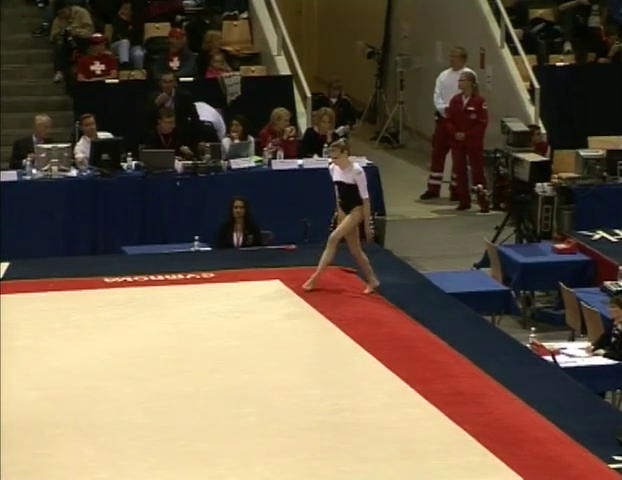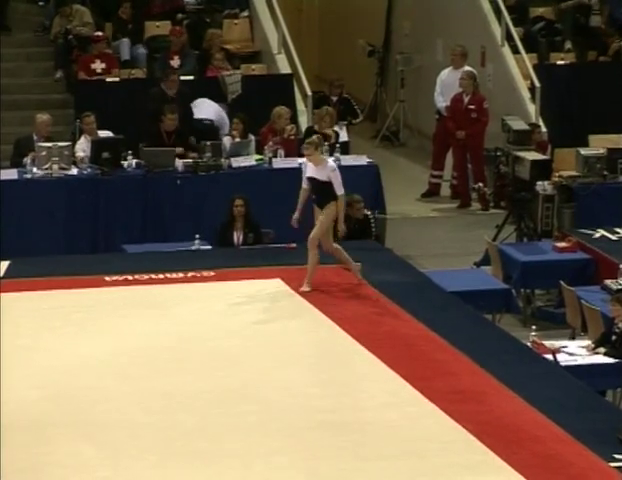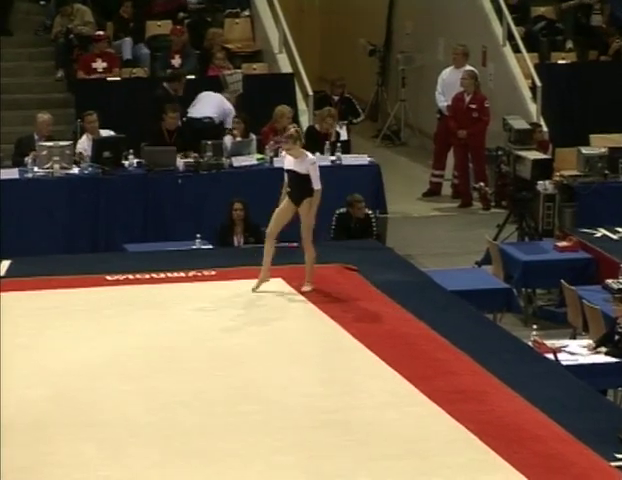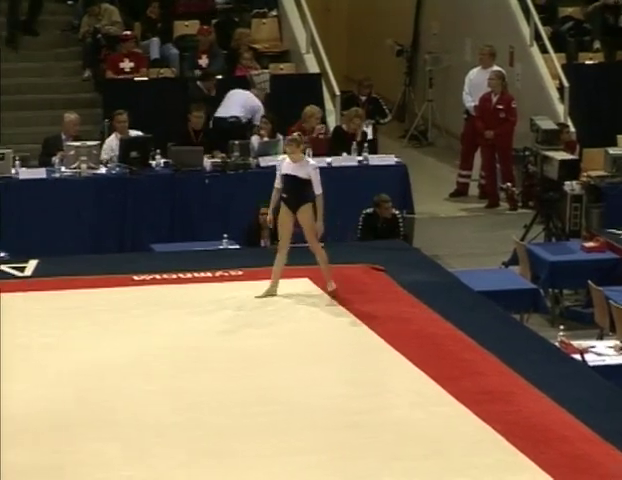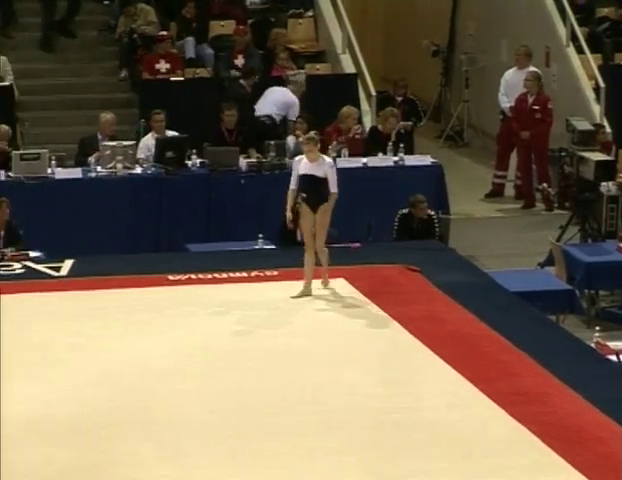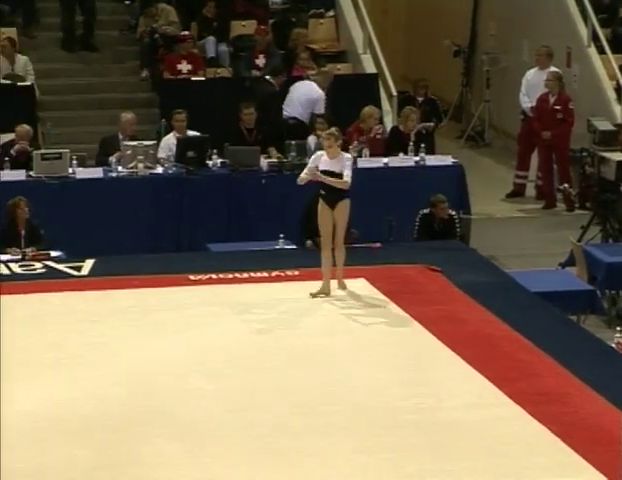
dt=0.3s
person 1, frame 1
left shoulder: (357, 170)
right shoulder: (333, 169)
left elbow: (365, 198)
left wrist: (367, 225)
right wrist: (338, 216)
left hip: (356, 210)
right hip: (343, 210)
left knee: (333, 238)
right knee: (355, 250)
left ankle: (315, 278)
right ankle: (372, 280)
person 1, frame 2
left shoulder: (330, 167)
right shoulder: (305, 164)
left elbow: (340, 194)
right elbow: (305, 188)
left wrist: (341, 221)
right wrist: (297, 211)
left hip: (330, 205)
right hip: (317, 205)
left knee: (312, 240)
right knee: (327, 245)
left ankle: (308, 281)
right ankle: (353, 266)
person 1, frame 3
left shoulder: (310, 160)
right shoulder: (286, 157)
left elbow: (317, 189)
left wrist: (312, 215)
right wrist: (280, 202)
left hip: (306, 200)
right hip: (290, 198)
left knee: (306, 241)
right knee: (270, 233)
left ankle: (309, 281)
right ankle: (264, 274)
person 1, frame 4
left shoulder: (310, 165)
right shoulder: (282, 161)
left elbow: (318, 193)
right elbow: (277, 187)
left wrist: (319, 220)
right wrist: (270, 210)
left hip: (303, 206)
right hip: (286, 205)
left knee: (313, 244)
right knee: (282, 246)
left ankle: (329, 280)
right ankle: (273, 286)
person 1, frame 5
left shoulder: (327, 163)
right shoulder: (298, 162)
left elbow: (334, 192)
right elbow: (293, 187)
left wrist: (326, 215)
right wrist: (289, 209)
left hip: (322, 205)
right hip: (306, 205)
left knee: (319, 246)
right knee: (308, 246)
left ankle: (325, 275)
right ankle: (307, 286)
person 1, frame 6
left shoulder: (345, 158)
right shoulder: (318, 157)
left elbow: (346, 183)
right elbow: (300, 180)
left wrist: (323, 178)
right wrist: (308, 176)
left hip: (341, 201)
right hip: (324, 201)
left knee: (338, 241)
right knee: (326, 243)
left ankle: (340, 278)
right ankle: (325, 285)
person 2, frame 1
right shoulder: (444, 75)
right elbow: (437, 94)
right wrist: (443, 108)
right hip: (443, 117)
right knee: (437, 152)
right ankle: (433, 188)
person 2, frame 2
right shoulder: (444, 73)
right elbow: (437, 93)
right wrist: (444, 106)
right hip: (443, 115)
right knee: (438, 151)
right ankle: (434, 186)
person 2, frame 3
right shoulder: (446, 72)
right elbow: (439, 92)
right wrist: (445, 106)
right hip: (445, 114)
right knee: (439, 150)
left ankle: (458, 187)
right ankle: (435, 186)
person 2, frame 4
right shoulder: (473, 73)
right elbow: (466, 92)
right wrist: (473, 106)
right hip: (472, 115)
right knee: (466, 150)
left ankle: (485, 187)
right ankle: (462, 186)
person 2, frame 5
right shoulder: (509, 73)
right elbow: (501, 93)
right wrist: (509, 107)
right hip: (508, 116)
right knee: (502, 151)
left ankle: (520, 188)
right ankle: (498, 186)
person 2, frame 6
right shoulder: (530, 73)
right elbow: (522, 94)
right wrist: (530, 107)
right hip: (528, 116)
right knee: (523, 152)
left ankle: (541, 188)
right ankle: (519, 187)
person 3, frame 1
left shoulder: (479, 101)
right shoulder: (455, 100)
left elbow: (483, 123)
right elbow: (449, 120)
left wrist: (466, 135)
right wrist: (454, 133)
left hip: (474, 142)
right hip: (456, 141)
left knee: (477, 170)
right knee: (459, 170)
left ankle: (483, 202)
right ankle: (464, 200)
person 3, frame 2
left shoulder: (480, 100)
right shoulder: (456, 99)
left elbow: (483, 122)
right elbow: (449, 118)
left wrist: (467, 133)
right wrist: (455, 131)
left hip: (474, 140)
right hip: (457, 140)
left knee: (478, 168)
right knee: (460, 169)
left ankle: (484, 200)
right ankle: (464, 199)
person 3, frame 3
left shoulder: (481, 99)
right shoulder: (457, 98)
left elbow: (485, 121)
right elbow: (451, 118)
left wrist: (468, 132)
right wrist: (456, 131)
left hip: (476, 139)
right hip: (458, 139)
left knee: (479, 168)
right knee: (461, 168)
left ankle: (485, 199)
right ankle: (466, 198)
person 3, frame 4
left shoulder: (508, 99)
right shoulder: (484, 98)
left elbow: (512, 121)
right elbow: (478, 118)
left wrist: (495, 133)
right wrist: (484, 131)
left hip: (503, 140)
right hip: (486, 139)
left knee: (506, 168)
right knee: (488, 168)
left ankle: (512, 200)
right ankle: (493, 199)
person 3, frame 5
left shoulder: (544, 100)
right shoulder: (520, 99)
left elbow: (548, 122)
right elbow: (514, 119)
left wrist: (531, 133)
right wrist: (519, 132)
left hip: (539, 140)
right hip: (522, 140)
left knee: (542, 169)
right knee: (524, 169)
left ankle: (548, 201)
right ankle: (528, 199)
person 3, frame 6
left shoulder: (566, 100)
right shoulder: (542, 99)
left elbow: (569, 122)
right elbow: (535, 119)
left wrist: (552, 133)
right wrist: (541, 132)
left hip: (560, 140)
right hip: (543, 140)
left knee: (563, 169)
right knee: (545, 169)
left ankle: (569, 201)
right ankle: (549, 200)
